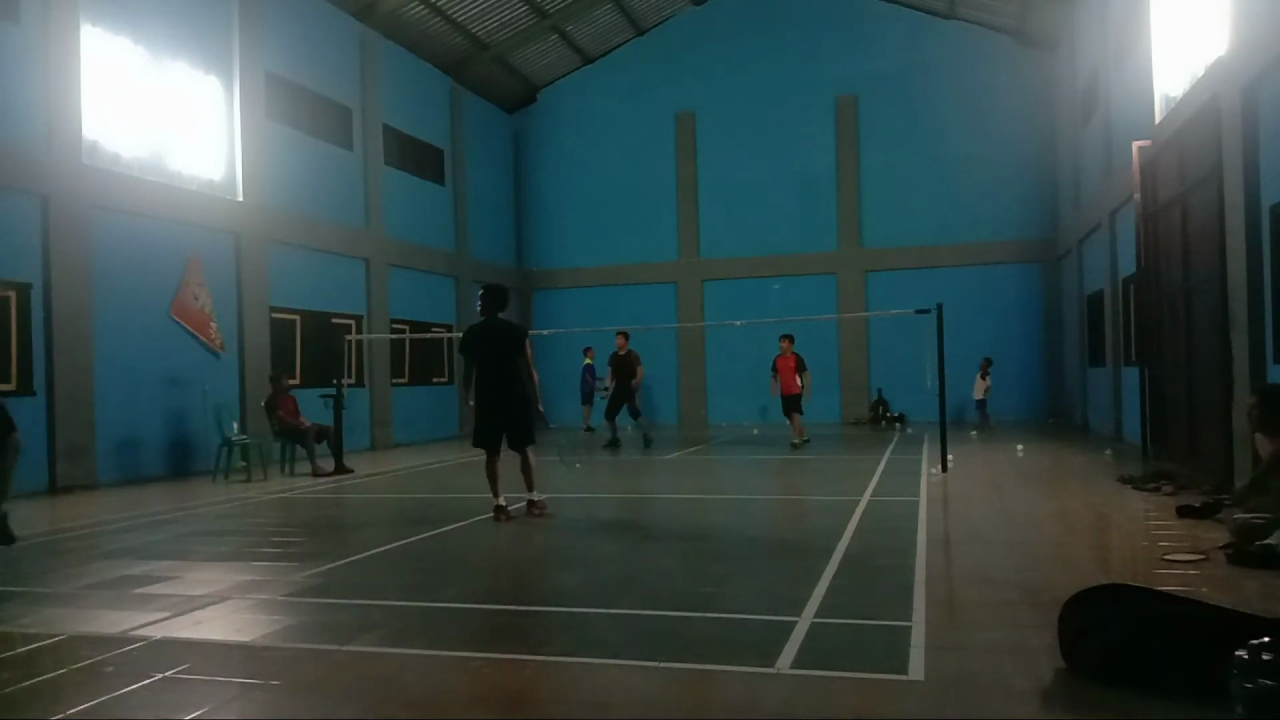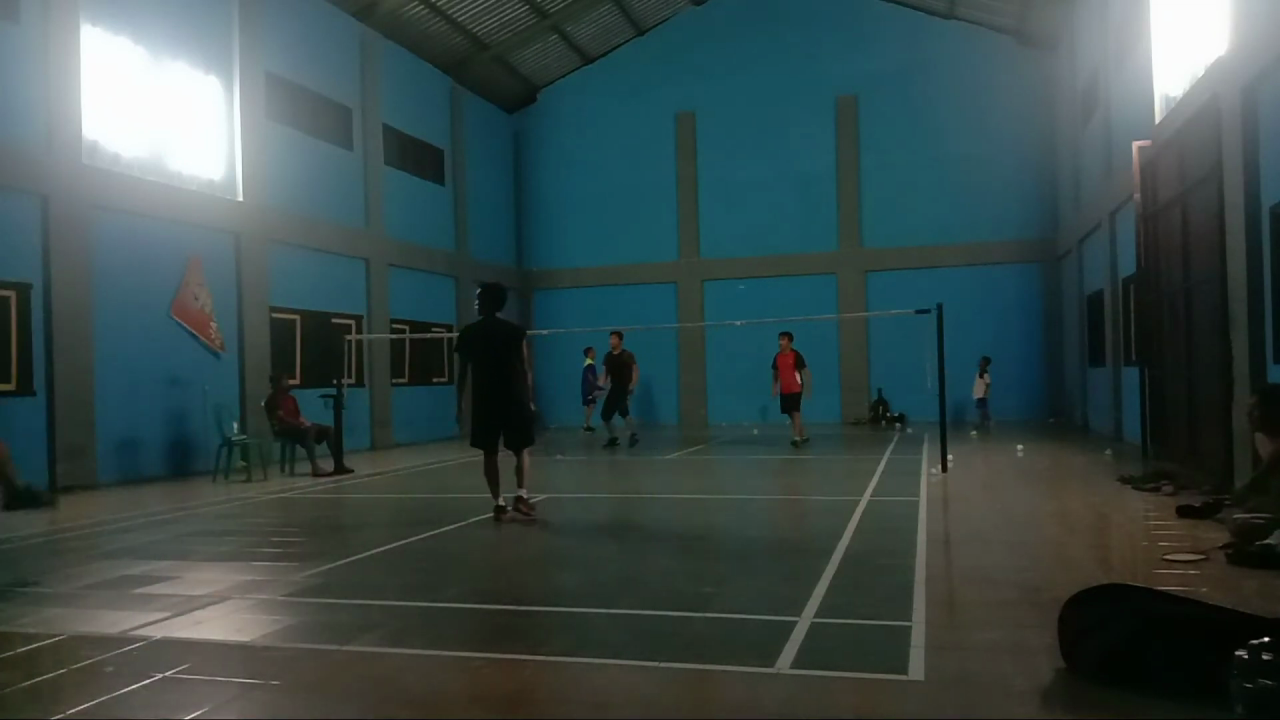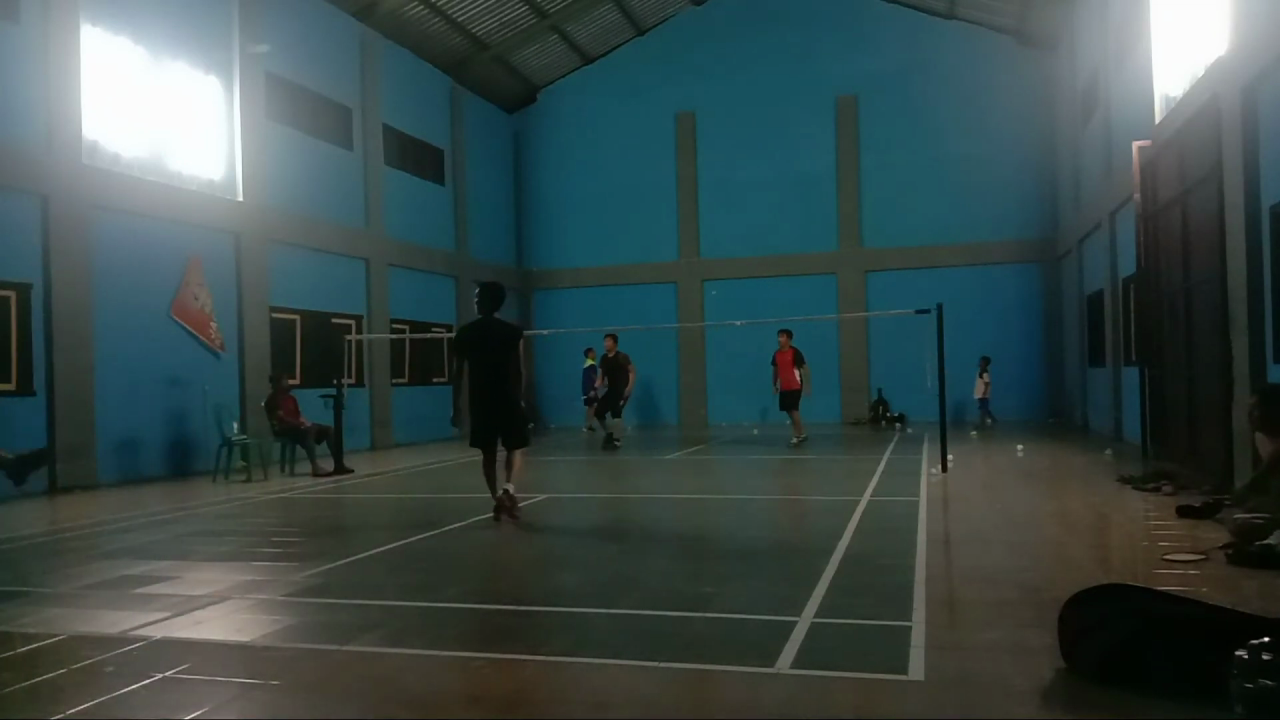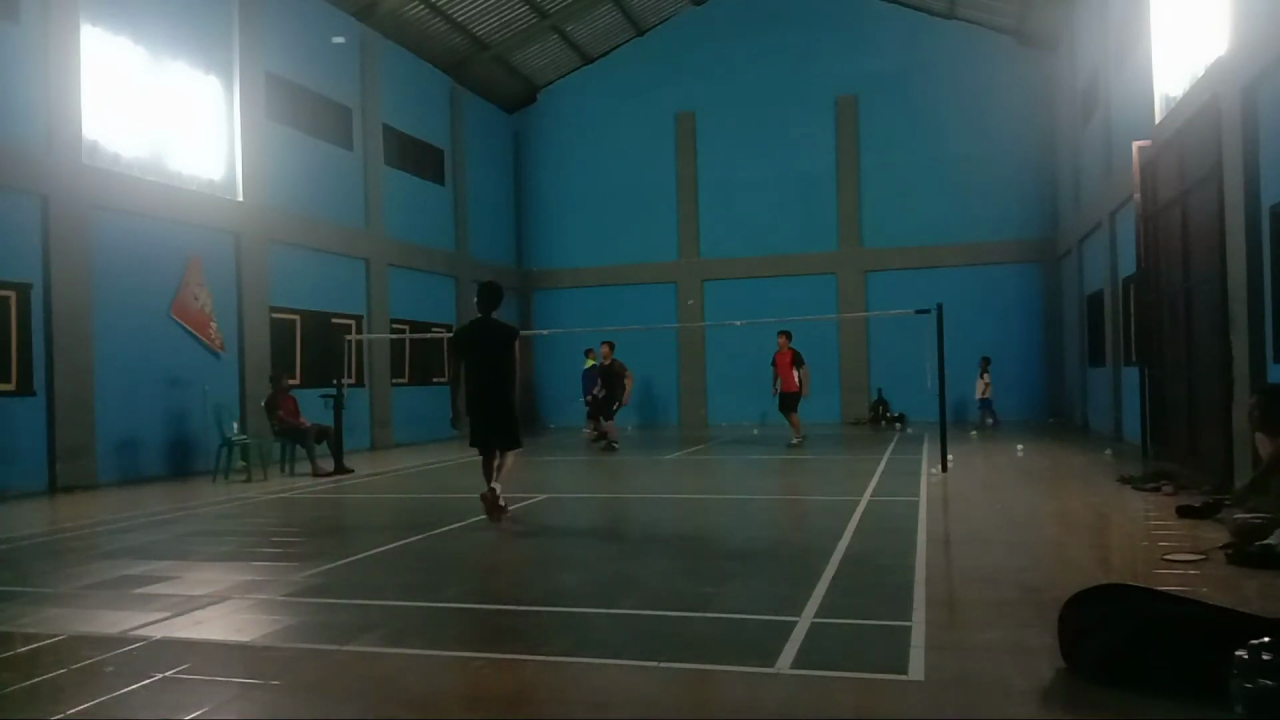
dt=0.1s
person 1, frame 1
left shoulder: (471, 335)
right shoulder: (518, 332)
left elbow: (468, 373)
right elbow: (530, 371)
left wrist: (469, 400)
right wrist: (537, 401)
left hip: (485, 402)
right hip: (516, 400)
left knee: (492, 454)
right knee: (524, 449)
left ankle: (499, 503)
right ankle: (532, 498)
person 1, frame 2
left shoulder: (468, 333)
right shoulder: (516, 332)
left elbow: (462, 373)
right elbow: (525, 371)
left wrist: (460, 404)
right wrist: (529, 401)
left hip: (483, 402)
right hip: (513, 400)
left knee: (490, 454)
right knee: (521, 450)
left ankle: (499, 503)
right ankle: (521, 496)
person 1, frame 3
left shoulder: (464, 334)
right shoulder: (513, 332)
left elbow: (458, 373)
right elbow: (520, 371)
left wrist: (456, 406)
right wrist: (520, 399)
left hip: (479, 402)
right hip: (507, 400)
left knee: (488, 454)
right knee: (515, 448)
left ankle: (500, 501)
right ankle: (508, 490)
person 1, frame 4
left shoulder: (462, 333)
right shoulder: (509, 333)
left elbow: (455, 375)
right elbow: (514, 371)
left wrist: (455, 407)
right wrist: (513, 399)
left hip: (477, 402)
right hip: (502, 400)
left knee: (487, 453)
right knee: (507, 450)
left ankle: (496, 501)
right ankle: (494, 488)
